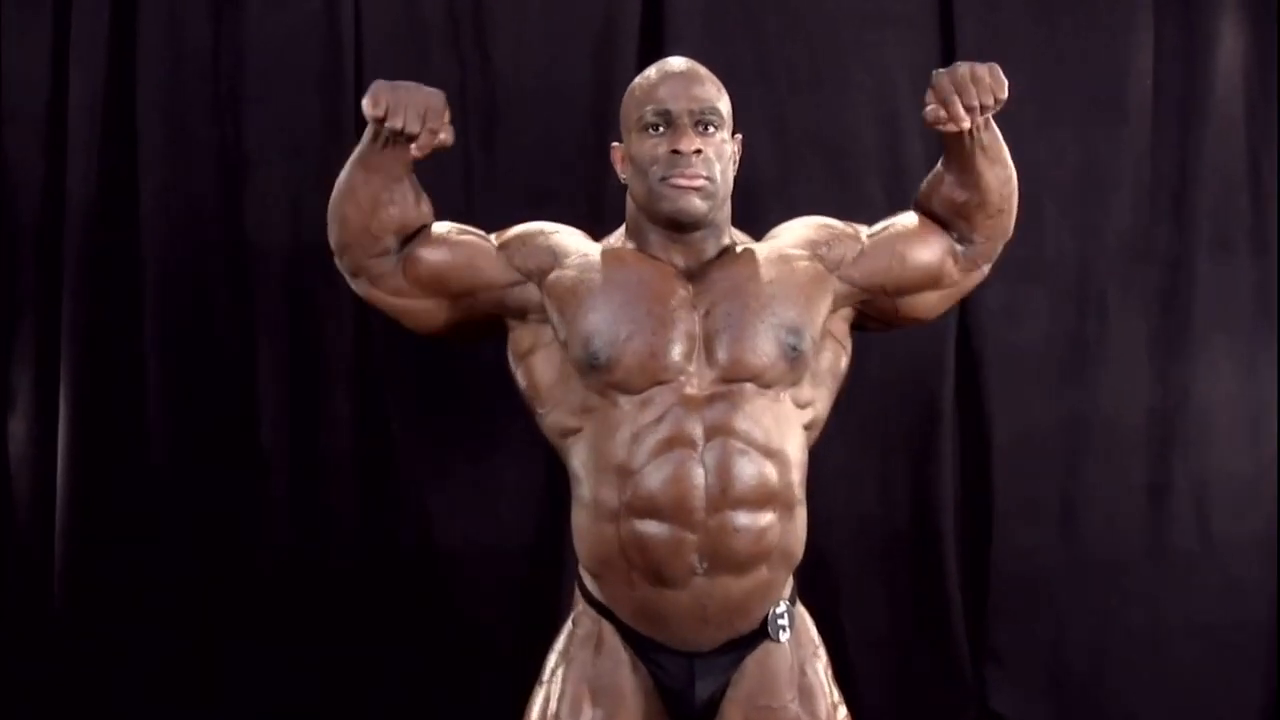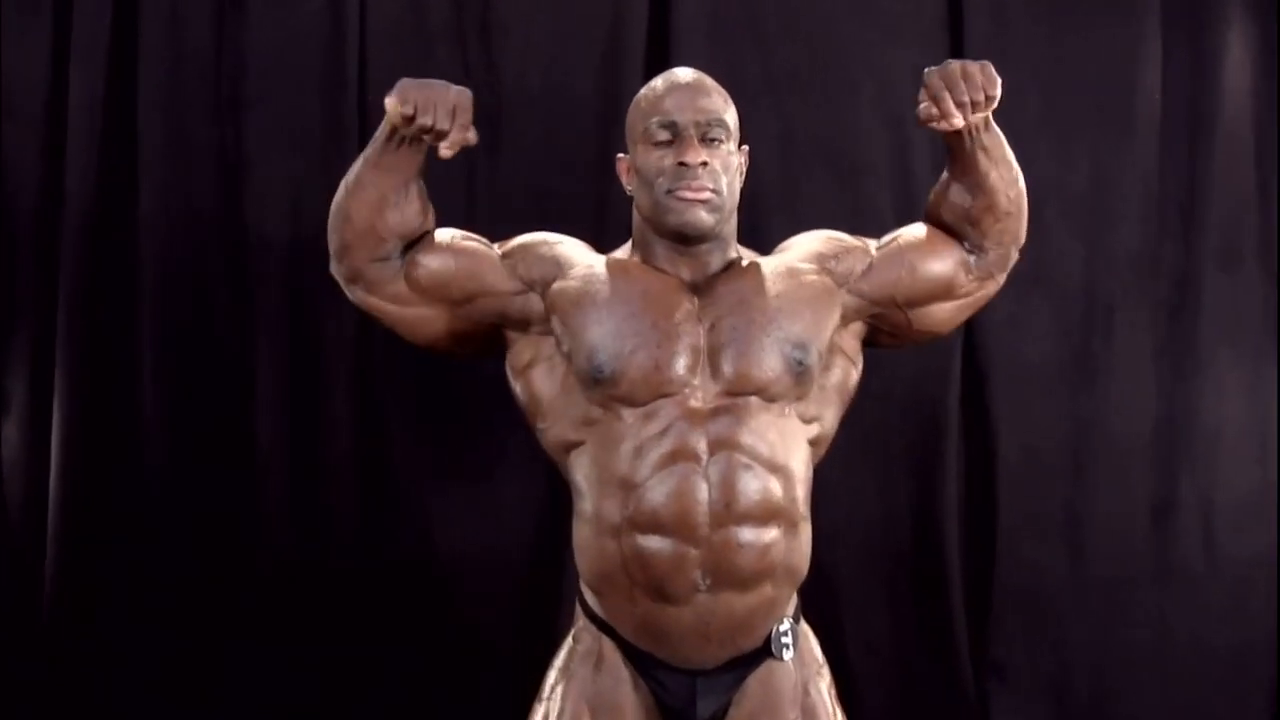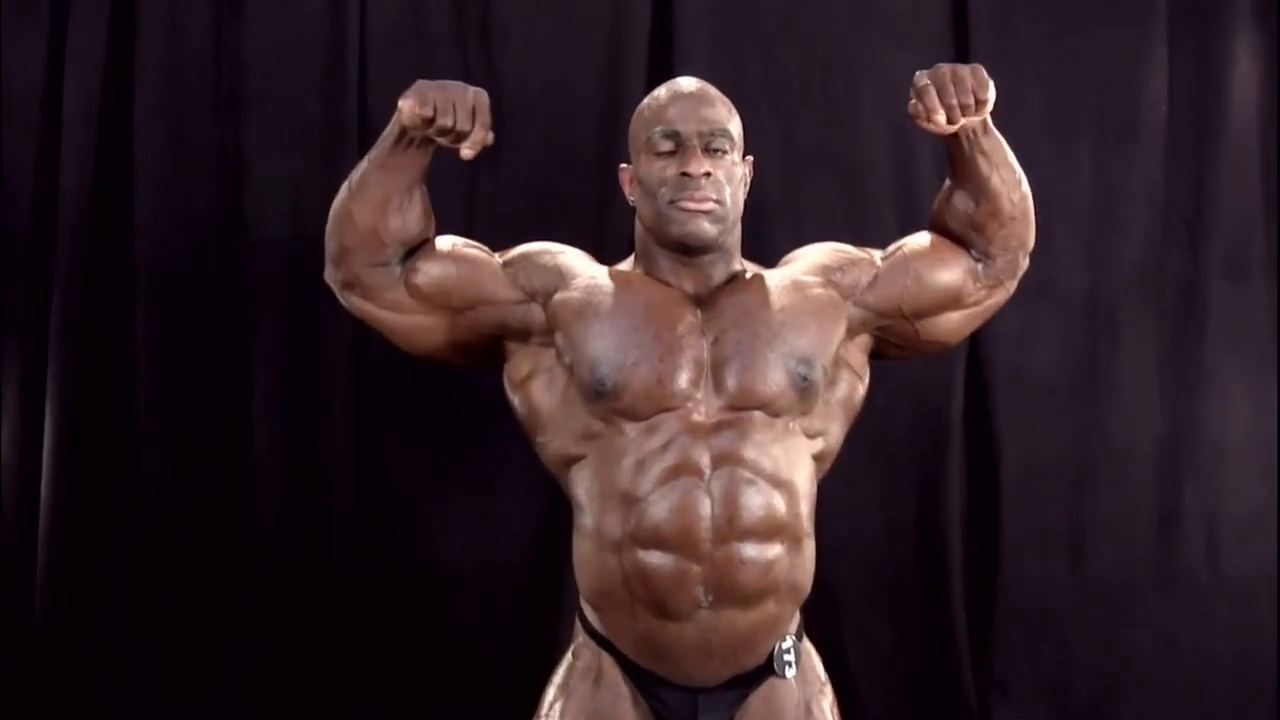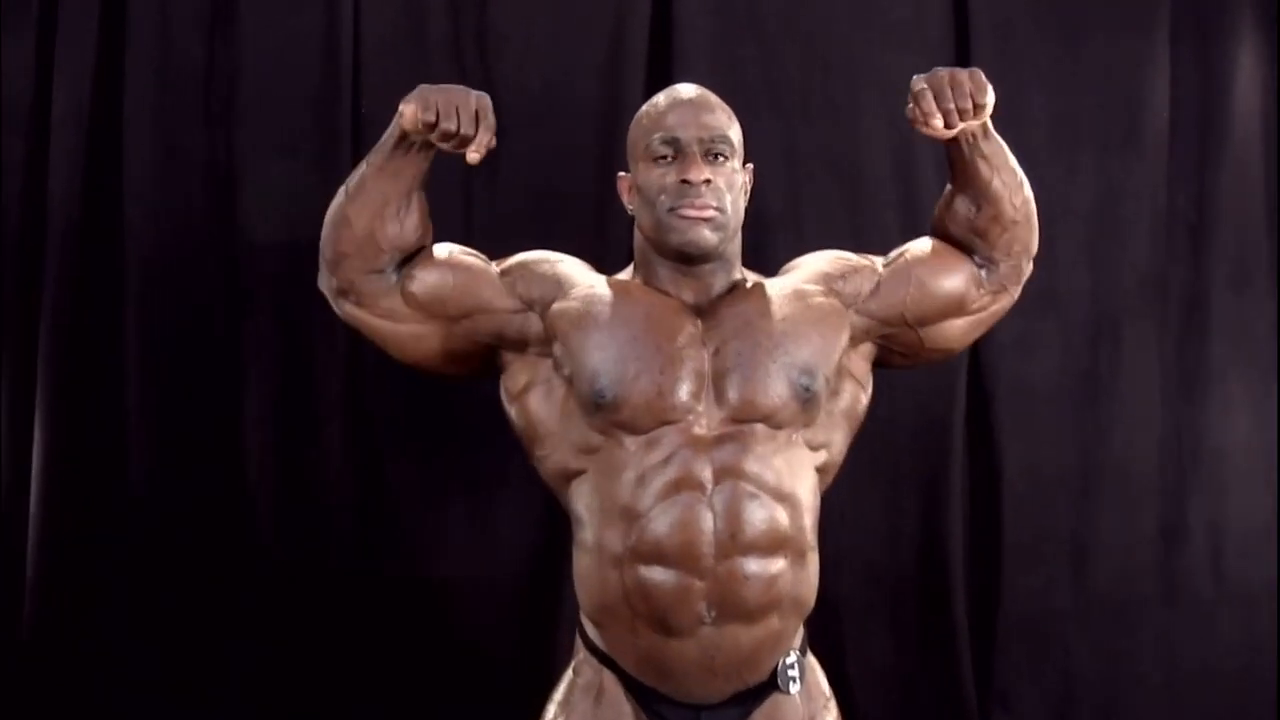
dt=0.1s
person 1, frame 1
left shoulder: (814, 270)
right shoulder: (551, 274)
left elbow: (968, 239)
right elbow: (377, 256)
left wrist: (972, 134)
right wrist: (382, 143)
left hip: (766, 654)
right hip: (613, 655)
person 1, frame 2
left shoulder: (822, 286)
right shoulder: (554, 288)
left elbow: (984, 250)
right elbow: (370, 264)
left wrist: (973, 127)
right wrist: (402, 135)
person 1, frame 3
left shoulder: (829, 299)
right shoulder: (555, 298)
left elbow: (992, 257)
right elbow: (368, 270)
left wrist: (970, 130)
right wrist: (410, 136)
person 1, frame 4
left shoulder: (832, 308)
right shoulder: (553, 310)
left elbow: (995, 264)
right elbow: (361, 277)
left wrist: (971, 136)
right wrist: (410, 139)
